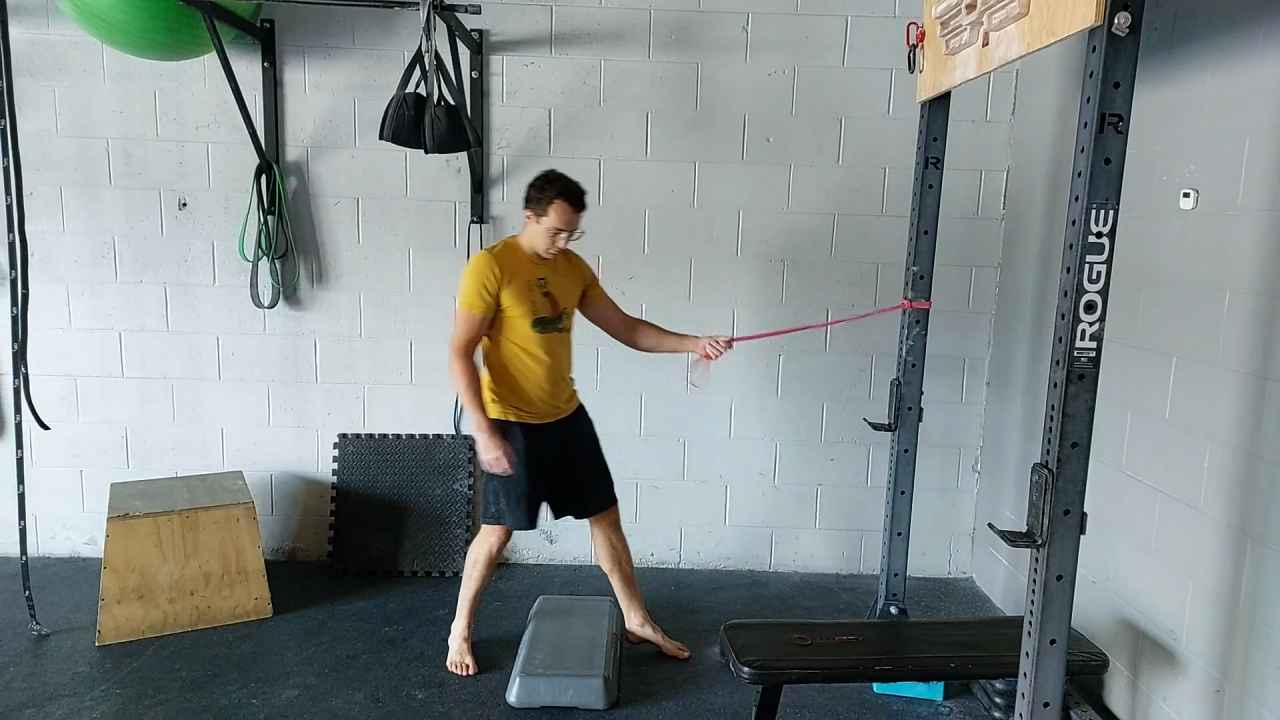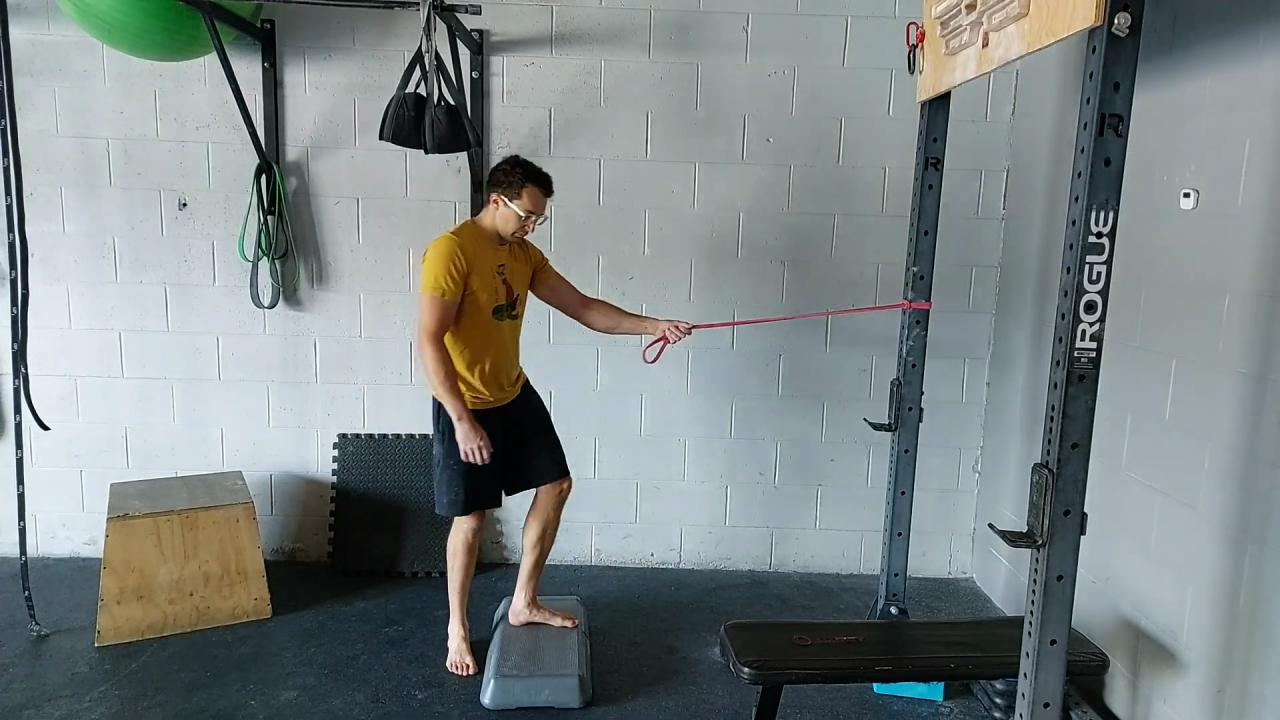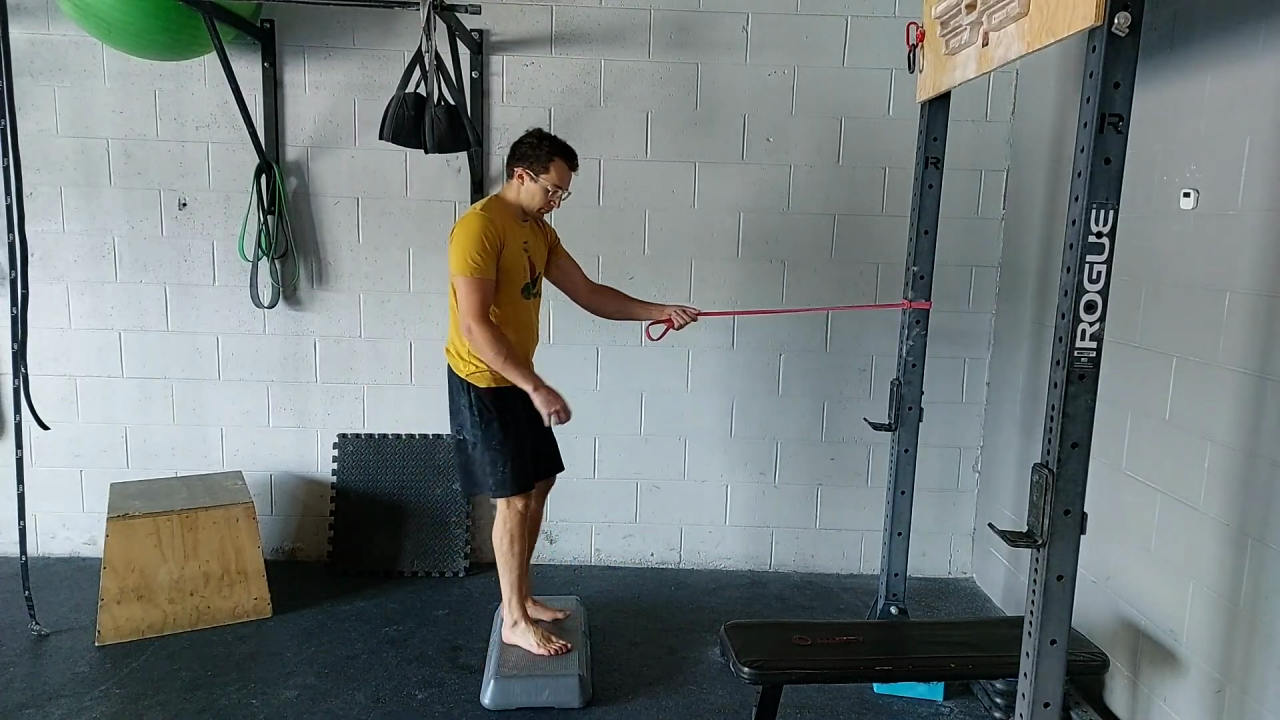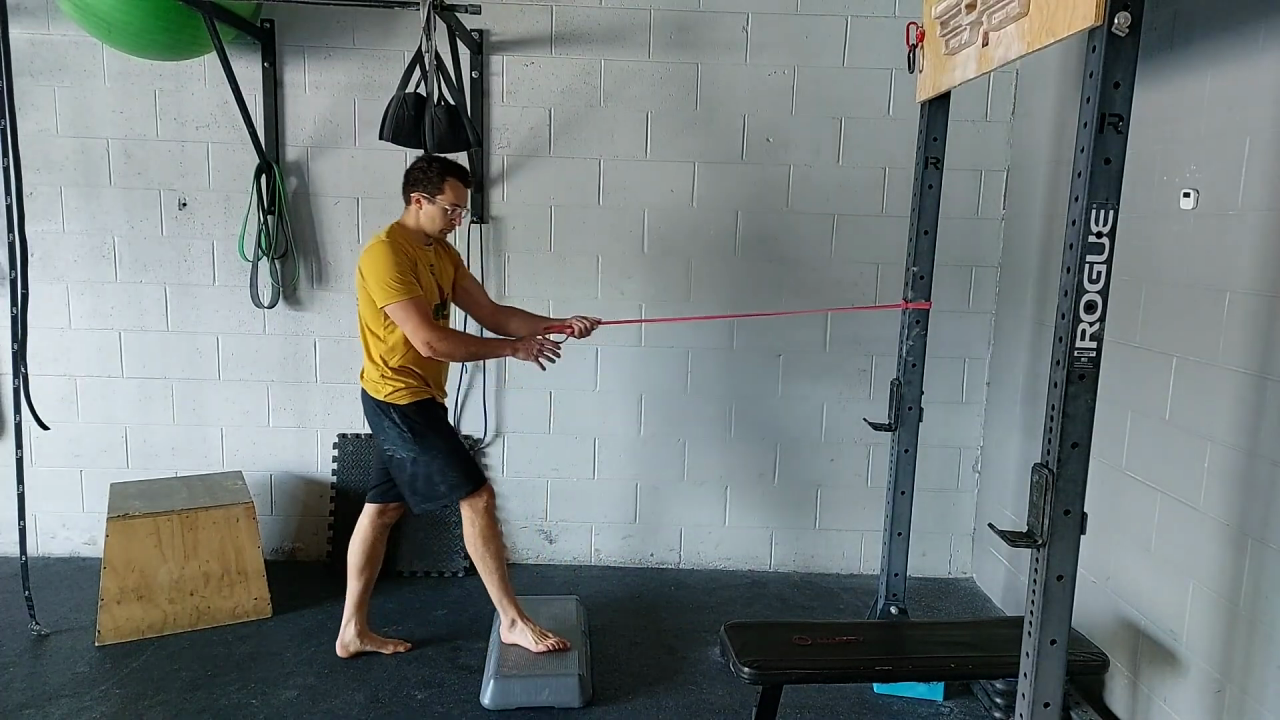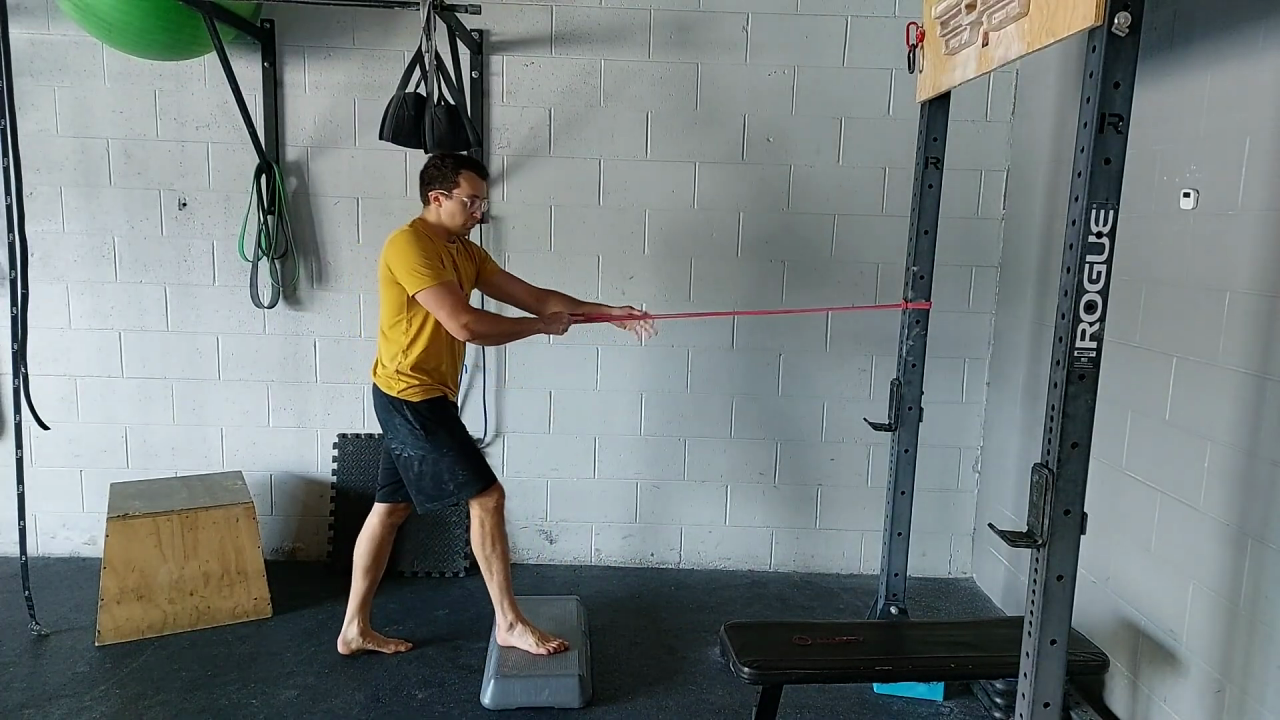
dt=1s
person 1, frame 1
left shoulder: (575, 269)
right shoulder: (490, 267)
left elbow: (625, 328)
right elbow: (461, 353)
left wrist: (692, 343)
right wrist: (483, 431)
left hip: (567, 417)
right hip: (512, 423)
left knee: (606, 517)
right knee: (498, 529)
left ankle: (636, 621)
right ankle: (460, 629)
person 1, frame 2
left shoulder: (525, 254)
right shoulder: (451, 251)
left elbow: (583, 307)
right elbow: (429, 340)
left wrist: (653, 325)
right wrist: (462, 419)
left hip: (515, 394)
right hip: (465, 405)
left knee: (555, 486)
right knee: (470, 518)
left ankle: (524, 602)
right ankle: (458, 629)
person 1, frame 3
left shoulder: (538, 230)
right shoulder: (479, 227)
left elbow: (588, 293)
right elbow: (475, 324)
left wrist: (659, 311)
right wrist: (537, 389)
left hip: (517, 380)
right hip: (484, 385)
left knee: (539, 483)
right knee: (514, 499)
left ankle: (521, 597)
right ankle: (514, 621)
person 1, frame 4
left shoulder: (442, 253)
right shoulder: (386, 255)
left elbow: (492, 314)
right elbow: (429, 341)
left wrist: (557, 324)
right wrist: (515, 348)
left hip: (410, 401)
right hip: (400, 401)
left knee: (381, 510)
right knee: (477, 498)
left ankle: (353, 629)
right ankle: (511, 620)
person 1, frame 5
left shoulder: (464, 252)
right shoulder: (409, 246)
left elbow: (533, 297)
right elbow: (465, 325)
left wrist: (610, 313)
right wrist: (544, 327)
left hip: (418, 398)
right hip: (412, 398)
left knee: (390, 509)
right knee: (487, 497)
left ankle: (356, 627)
right ankle: (509, 623)
